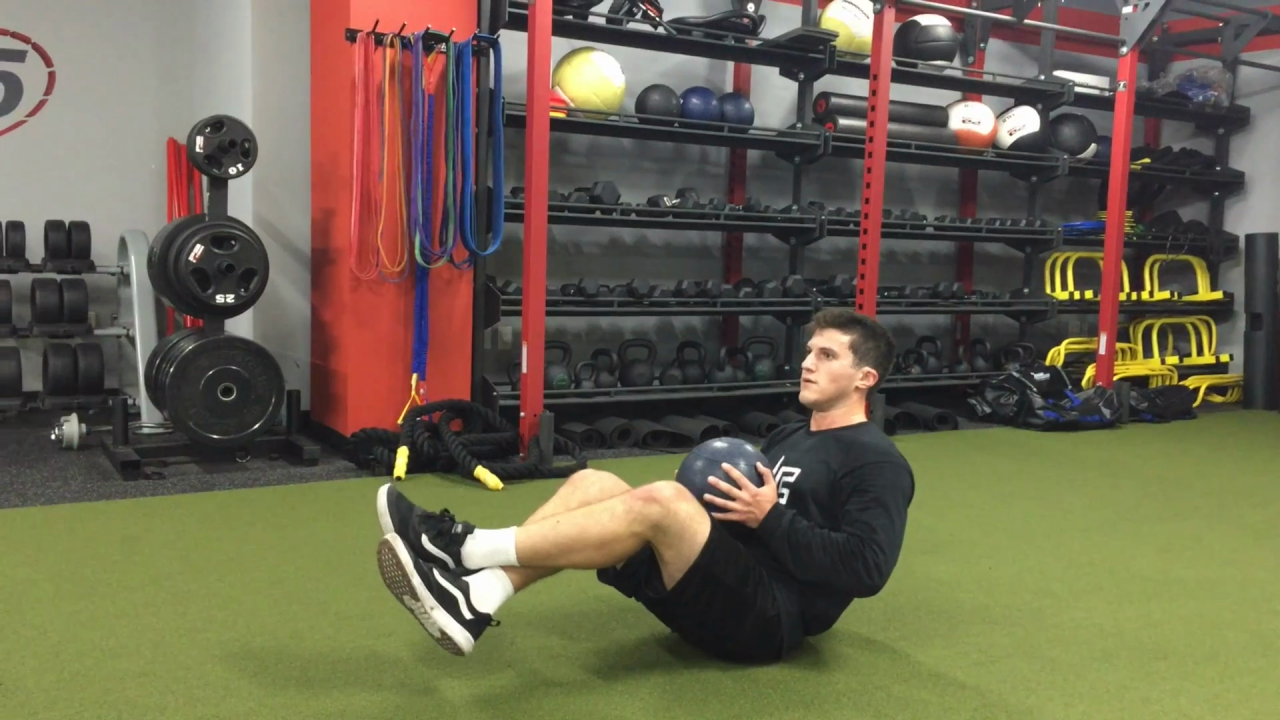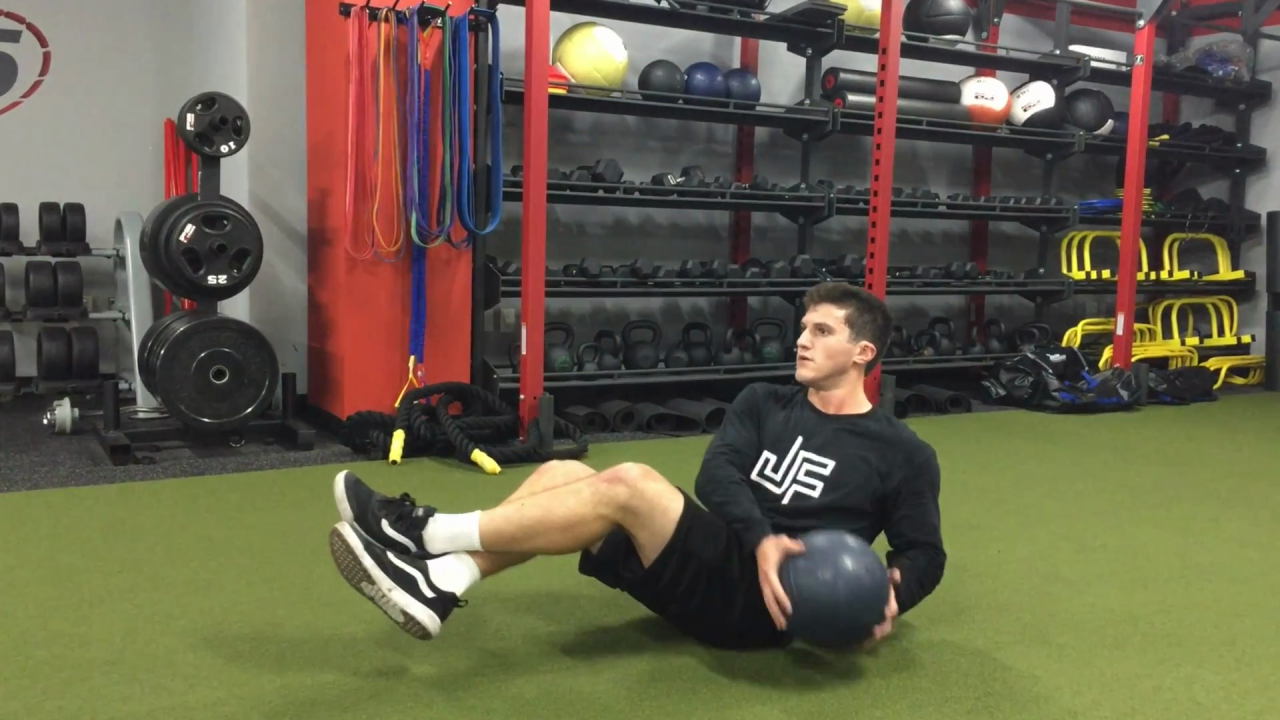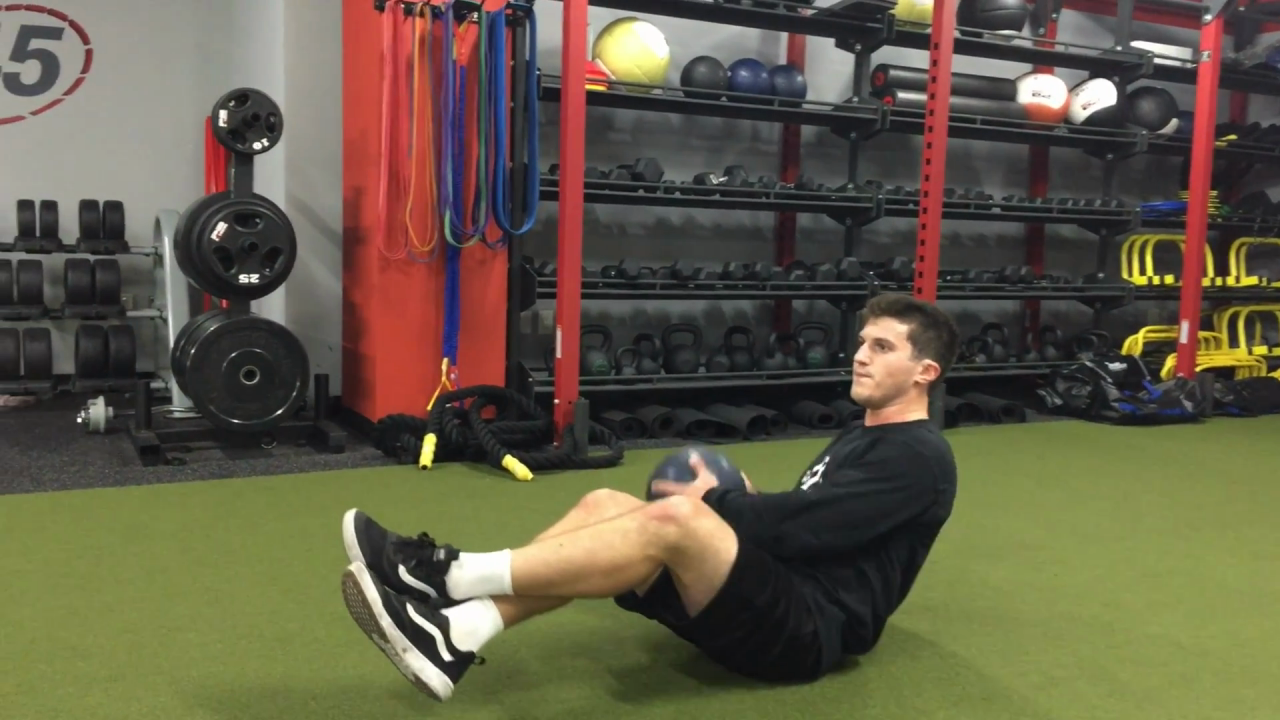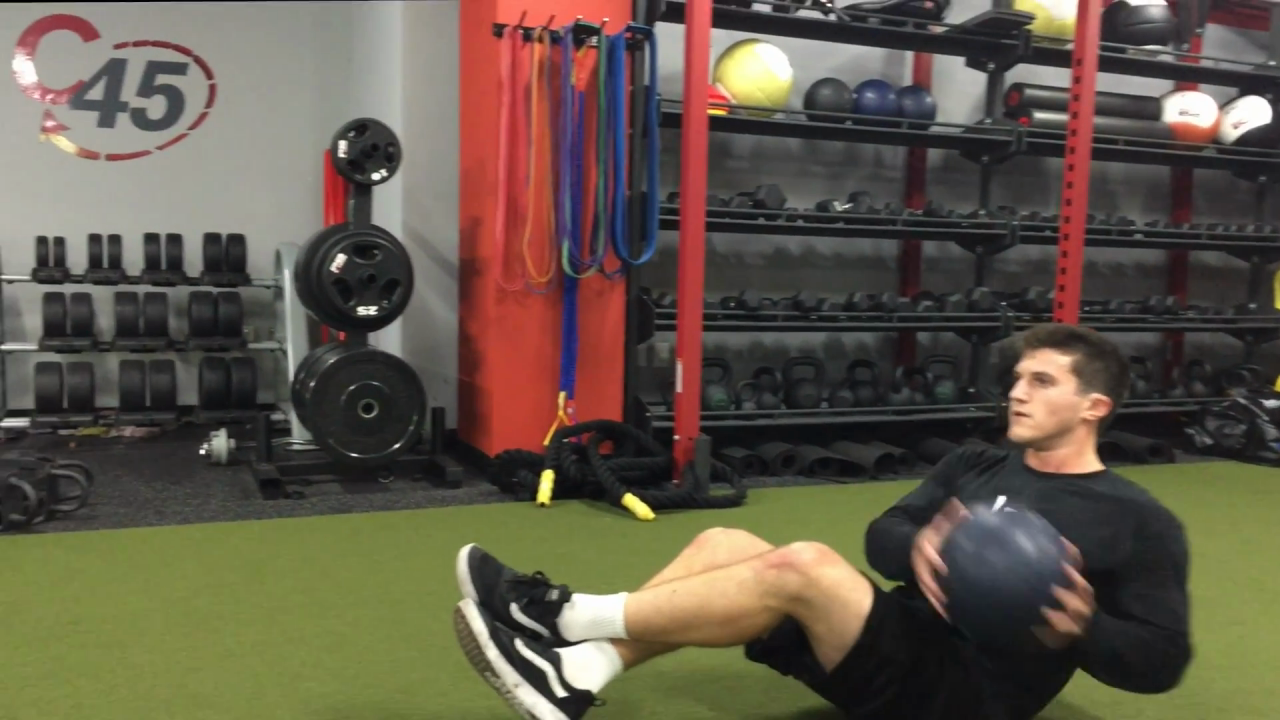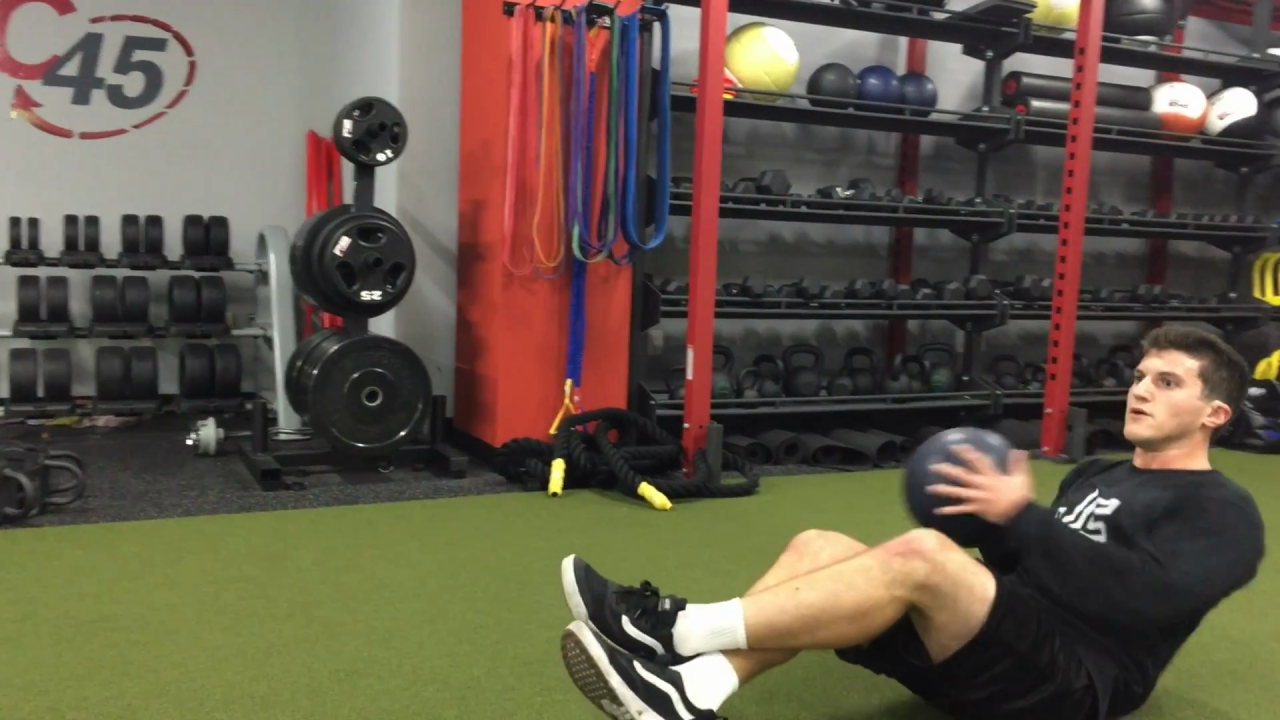
dt=1s
person 1, frame 1
left shoulder: (876, 463)
right shoulder: (788, 438)
left elbow: (865, 568)
left wrist: (771, 519)
right wrist: (721, 505)
left hip: (767, 616)
right hip: (717, 590)
left knee: (661, 500)
right knee: (592, 484)
left ankle: (470, 548)
right ankle: (472, 600)
person 1, frame 2
left shoulder: (902, 455)
right shoulder: (764, 403)
left elbow: (925, 555)
right elbow: (717, 473)
left wrist: (890, 597)
right wrist: (762, 539)
left hip: (752, 598)
right hip: (705, 564)
left knee: (630, 482)
right knee: (563, 472)
left ankle: (434, 533)
right ankle: (438, 585)
person 1, frame 3
left shoulder: (918, 456)
right shoulder: (860, 435)
left elbow: (808, 527)
left wrist: (718, 502)
right wrist: (743, 506)
left hip: (805, 630)
right hip: (764, 597)
left knee: (678, 516)
right knee: (606, 505)
left ankle: (459, 575)
right ankle: (455, 634)
person 1, frame 4
left shoulder: (1140, 523)
right shoulder: (981, 469)
left elbow: (1160, 659)
right elbow: (879, 537)
left wrist: (1078, 628)
right wrist: (918, 547)
right hip: (908, 644)
left knee: (804, 565)
right knee: (723, 545)
left ankle: (573, 616)
person 1, frame 5
left shoulder: (1222, 512)
right shoulder: (1096, 473)
left elbow: (1136, 597)
left wrist: (1023, 514)
right wrist: (994, 525)
right hip: (996, 649)
left knee: (921, 555)
right knee: (818, 546)
left ankle: (684, 629)
